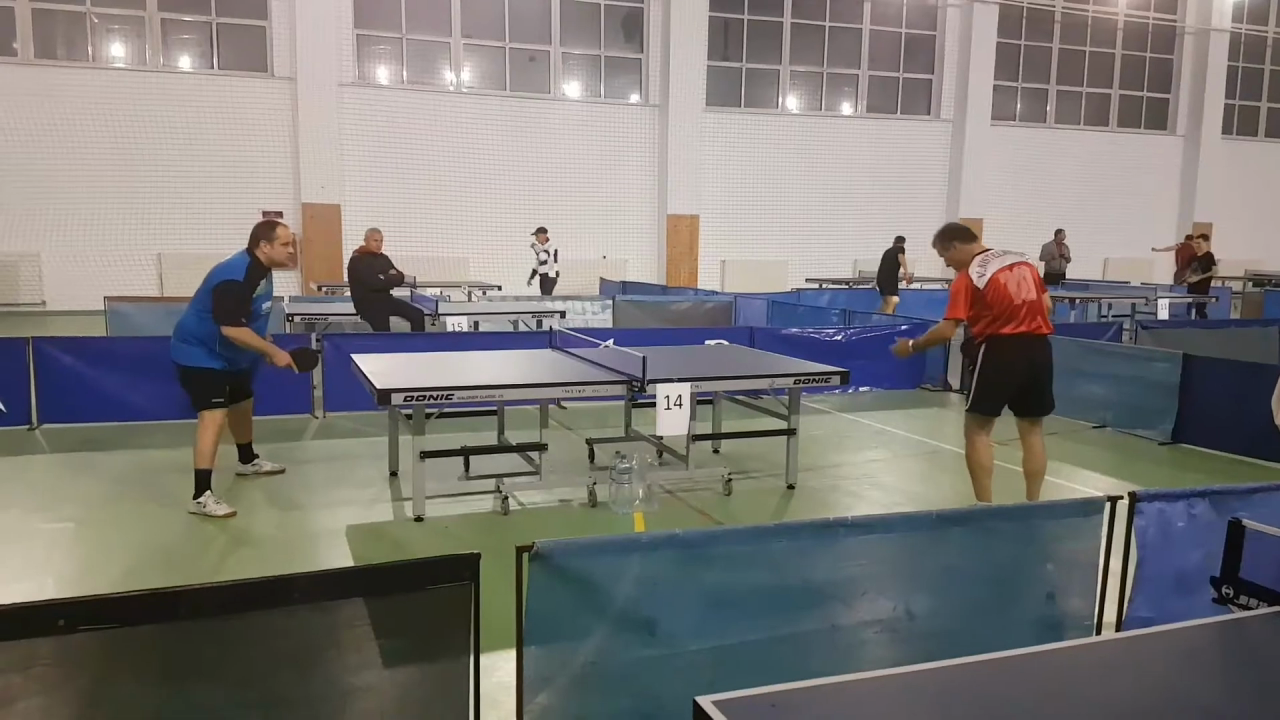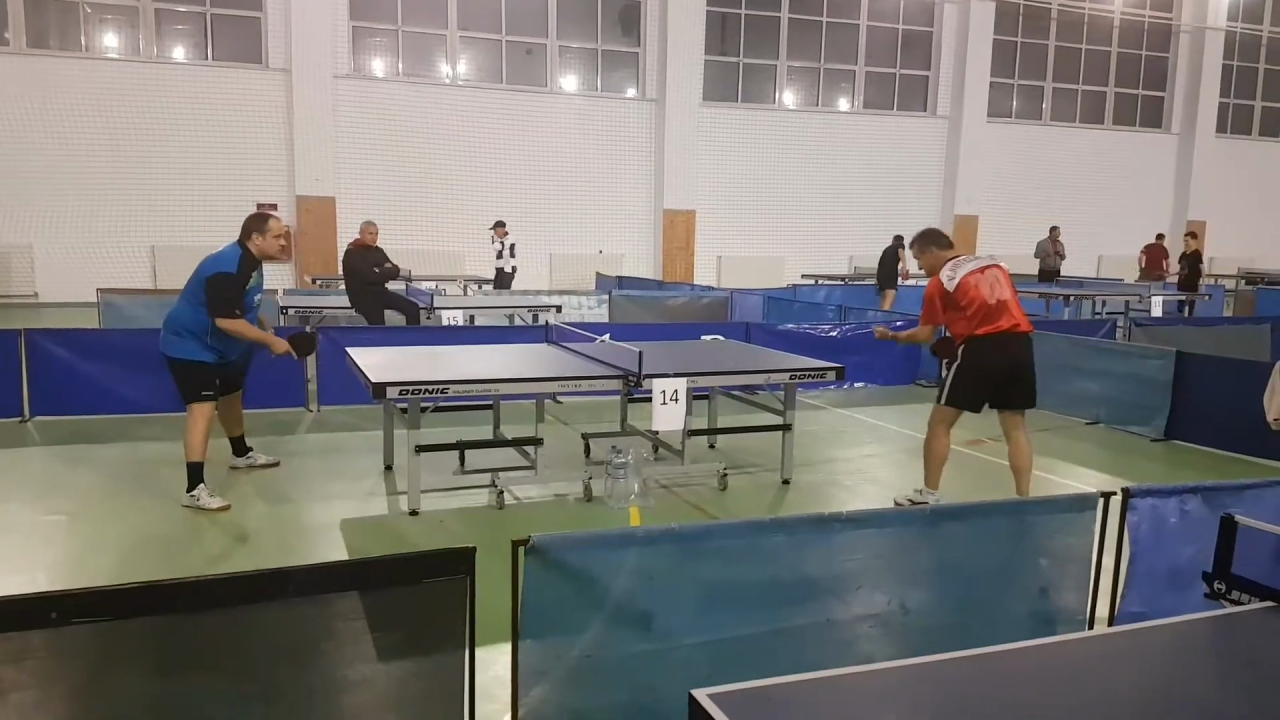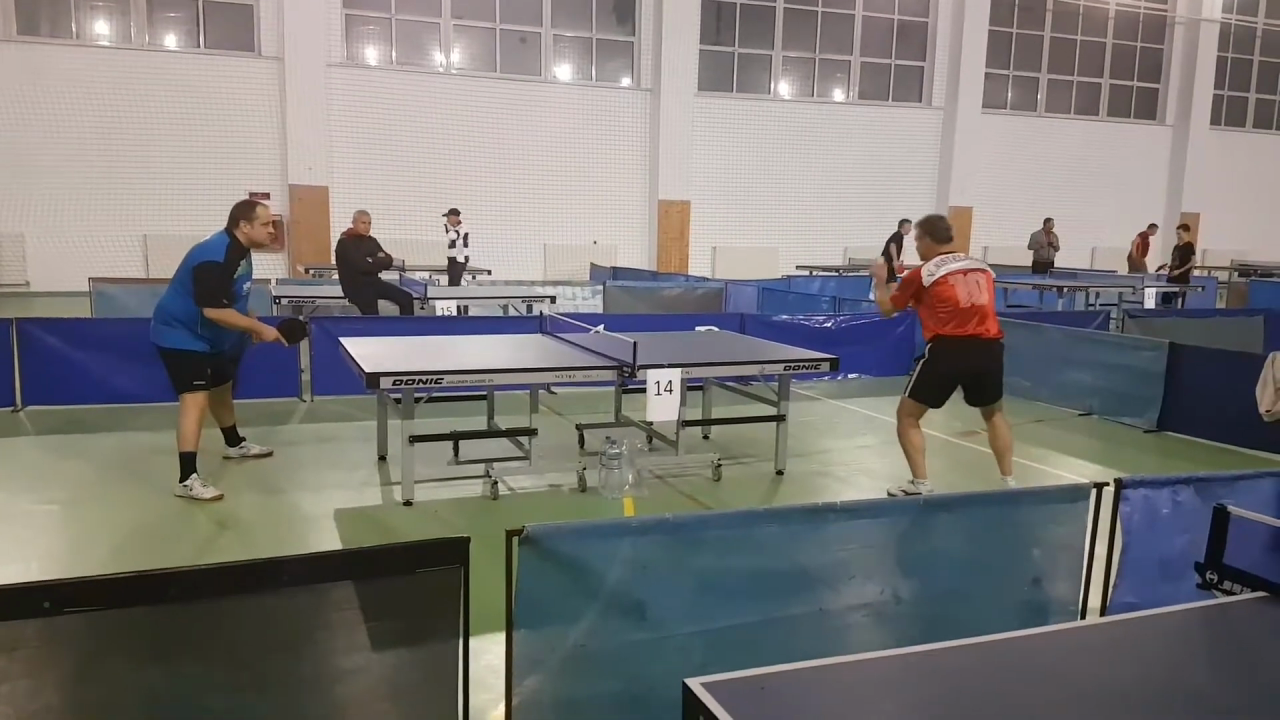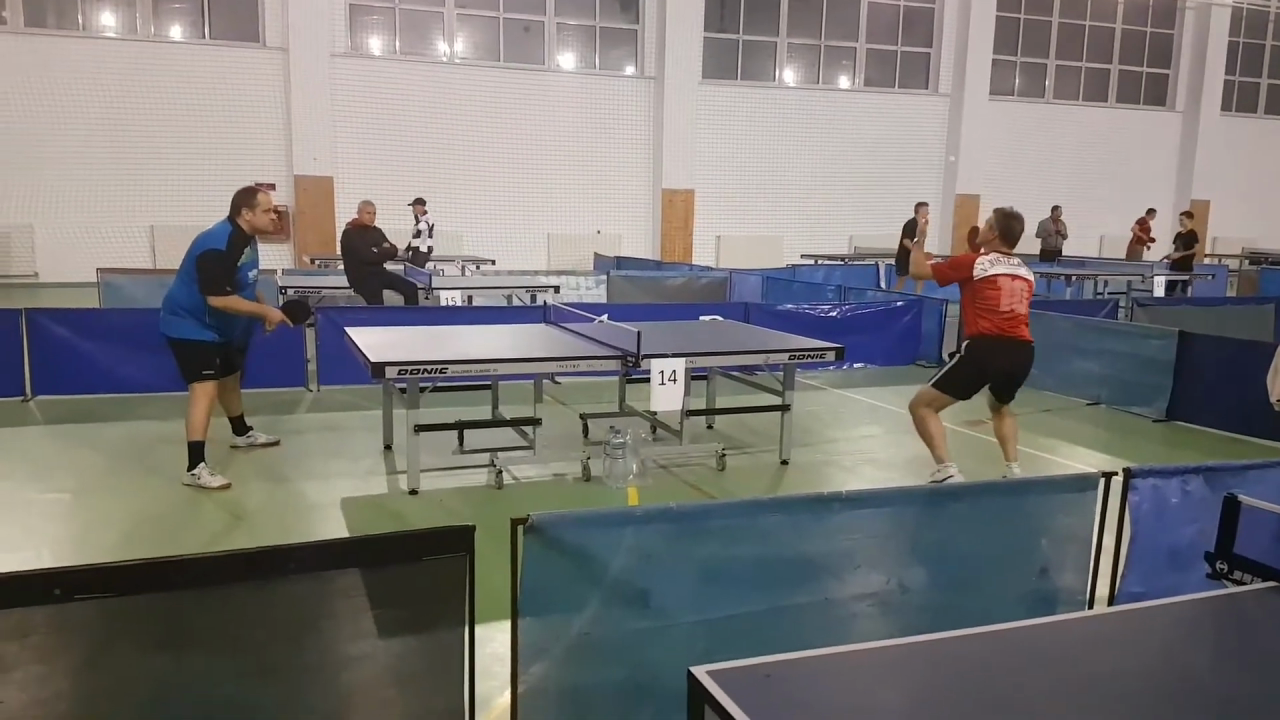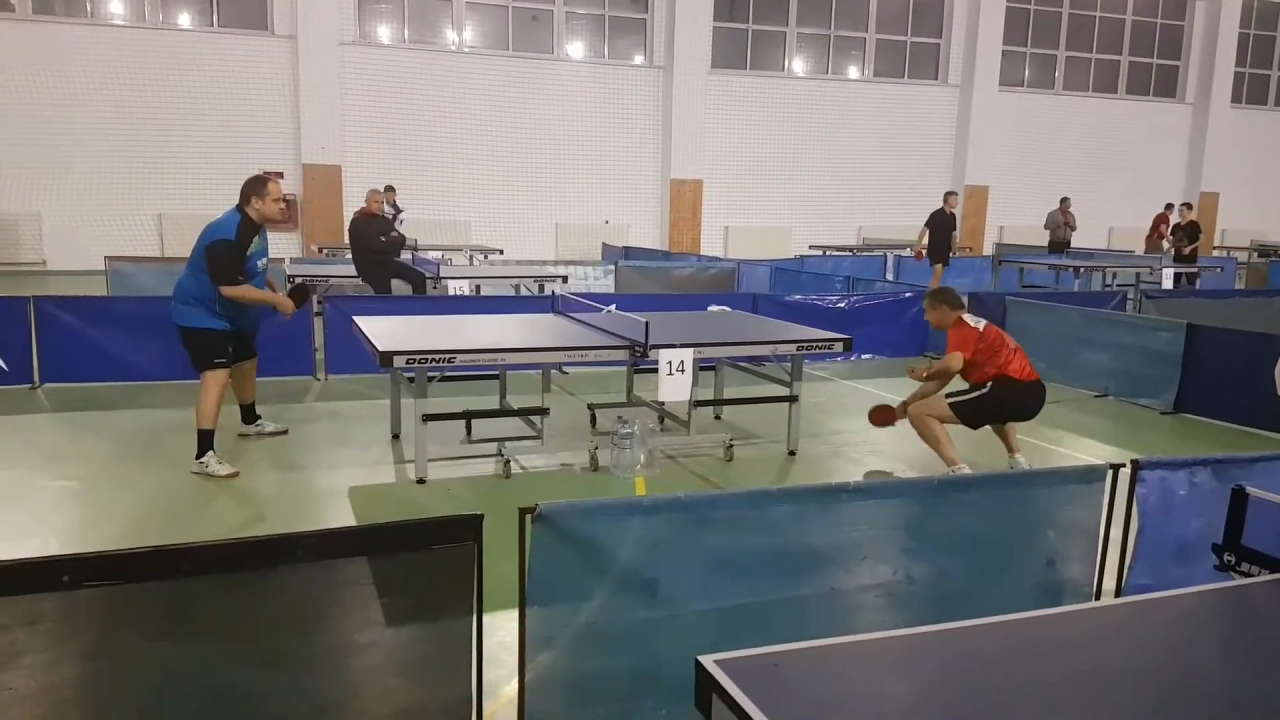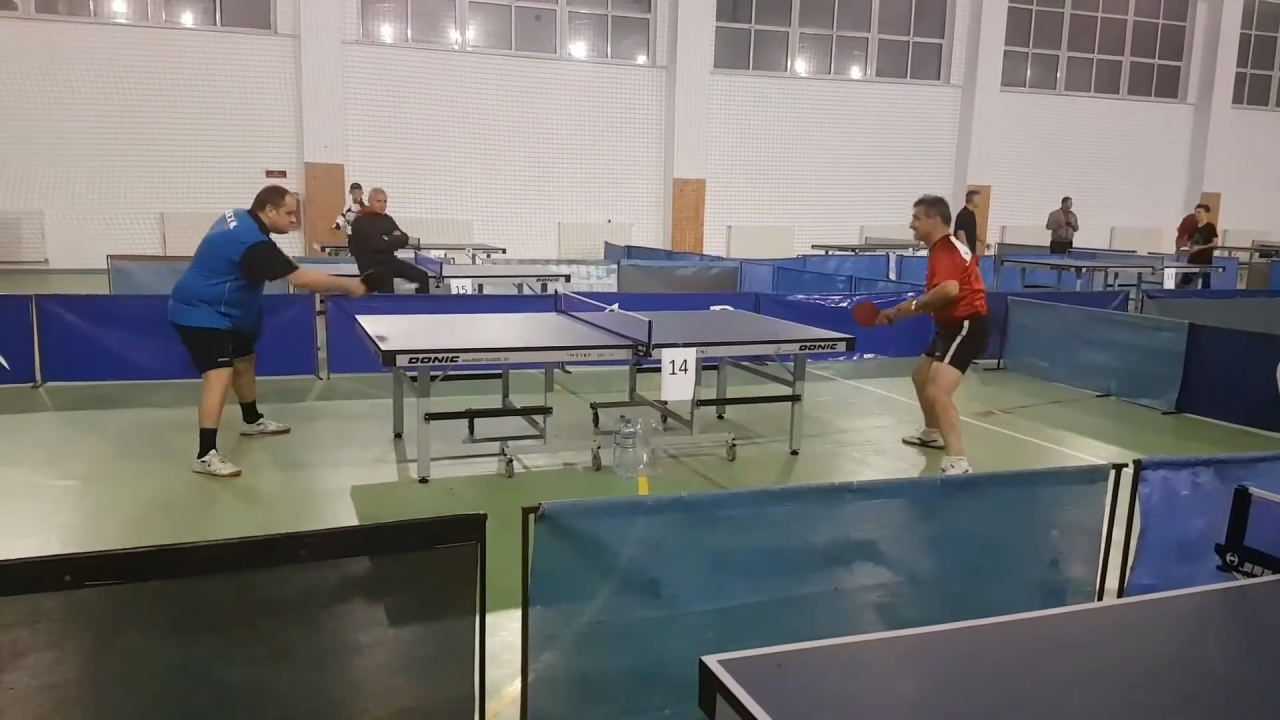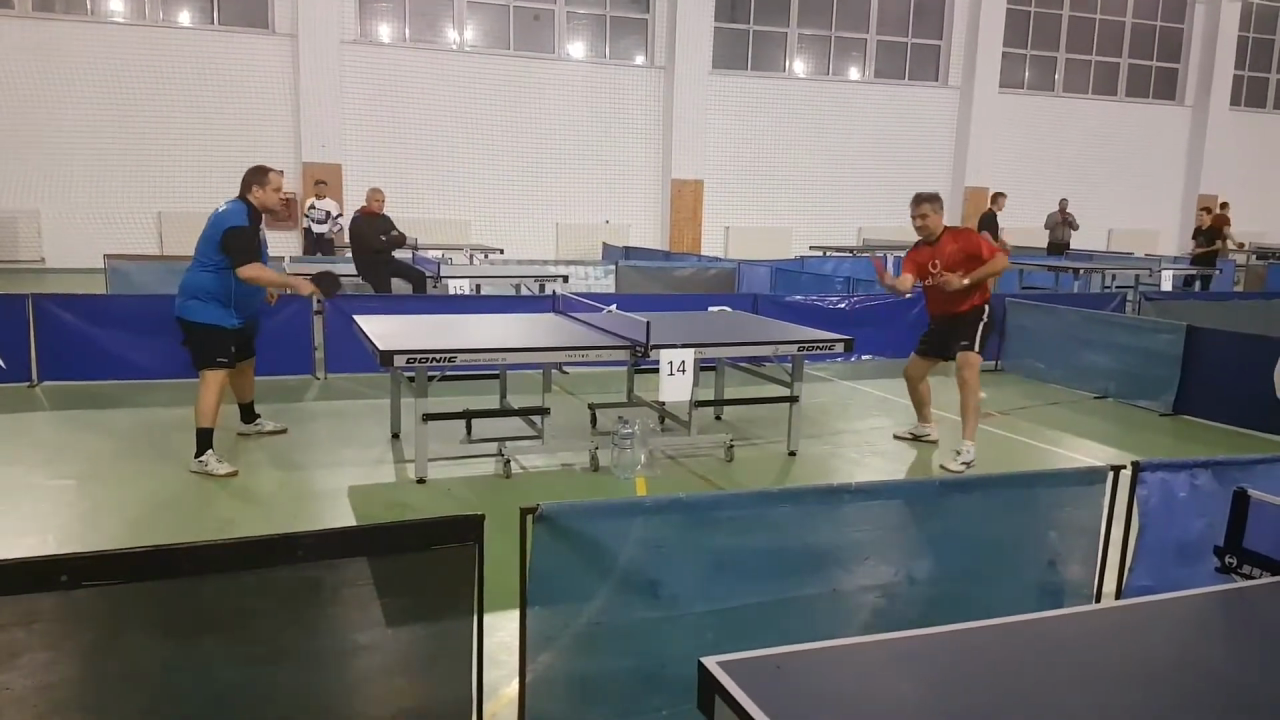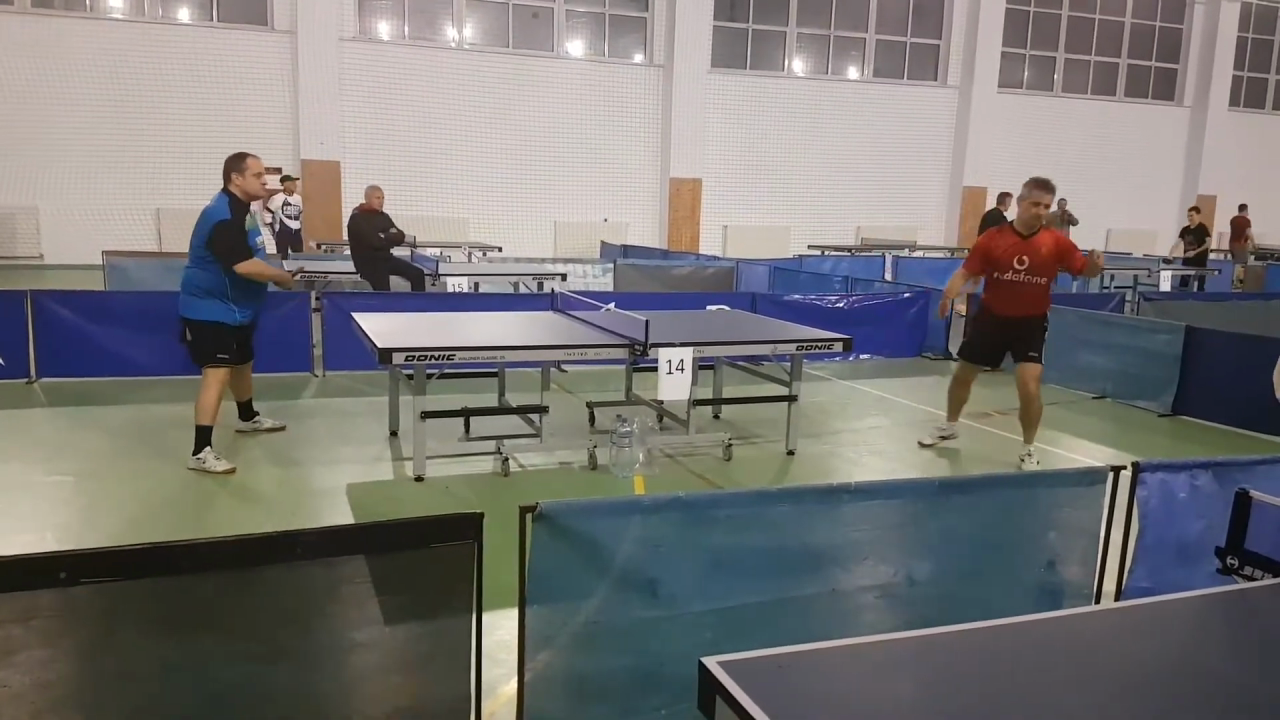
dt=0.5s
person 1, frame 1
left shoulder: (260, 270)
right shoulder: (236, 277)
right elbow: (232, 329)
left wrist: (267, 344)
right wrist: (272, 352)
left hip: (227, 355)
right hip: (199, 353)
left knee: (242, 405)
right knee: (214, 416)
left ankle: (247, 461)
right ankle: (201, 496)
person 1, frame 2
left shoulder: (250, 262)
right shoulder: (228, 268)
right elbow: (227, 321)
left wrist: (265, 329)
right wrist: (270, 341)
left hip: (216, 346)
right hip: (190, 345)
left knee: (232, 396)
right knee: (203, 409)
left ankle: (241, 454)
right ankle: (195, 489)
person 1, frame 3
left shoulder: (239, 250)
right shoulder: (215, 257)
right elbow: (215, 310)
left wrist: (251, 321)
right wrist: (259, 328)
left hip: (208, 337)
right hip: (181, 334)
left knee: (222, 387)
right knee: (195, 399)
left ankle: (234, 444)
right ankle: (187, 479)
person 1, frame 4
left shoulder: (246, 239)
right shoulder: (218, 245)
right elbow: (219, 298)
left wrist: (262, 307)
right wrist: (265, 311)
left hip: (219, 327)
right hip: (191, 325)
left knee: (230, 378)
right knee: (205, 388)
left ankle: (242, 433)
right ankle: (195, 468)
person 1, frame 5
left shoulder: (254, 226)
right shoulder: (228, 235)
right elbow: (232, 288)
left wrist: (275, 291)
right wrist: (276, 300)
left hip: (230, 316)
right hip: (202, 315)
left knee: (245, 364)
right knee: (217, 377)
left ankle: (251, 421)
right ankle: (204, 456)
person 1, frame 6
left shoulder: (240, 218)
right shoulder: (251, 241)
right elbow: (298, 277)
left wrist: (287, 265)
right wrist: (346, 285)
left hip: (217, 311)
right hip: (199, 315)
left knee: (244, 362)
right knee: (219, 377)
left ankle: (252, 420)
right ankle: (206, 455)
person 1, frame 7
left shoulder: (242, 214)
right shoulder: (239, 223)
right elbow: (247, 270)
left wrist: (263, 286)
right wrist: (294, 283)
left hip: (229, 311)
right hip: (208, 311)
left knee: (245, 364)
right knee: (215, 376)
left ankle: (249, 420)
right ankle: (203, 455)
person 1, frame 8
left shoulder: (238, 208)
right shoulder: (223, 216)
right elbow: (244, 265)
left wrist: (272, 275)
right wrist: (282, 276)
left hip: (234, 308)
right hip: (211, 309)
left knee: (242, 364)
right knee: (218, 373)
left ankle: (248, 417)
right ankle: (201, 451)
person 2, frame 1
left shoulder: (969, 278)
right shoulder: (1022, 259)
left elbow: (948, 330)
right elbow: (1046, 306)
left wrist: (913, 346)
left hip: (1000, 352)
right hip: (1038, 349)
left knee: (977, 433)
right knee: (1032, 433)
left ankle: (985, 508)
person 2, frame 2
left shoulder: (940, 282)
right shoulder: (995, 264)
left elbow: (925, 335)
left wrist: (891, 335)
left hip: (980, 351)
right hip: (1018, 346)
left knee: (940, 423)
right knee: (1016, 428)
left ankle: (929, 495)
right ankle: (1023, 500)
person 2, frame 3
left shoulder: (922, 273)
right shoulder: (982, 268)
left elbow: (887, 308)
left wrist: (880, 281)
left hip: (947, 350)
right hip: (988, 349)
left knee: (907, 416)
right knee: (994, 415)
left ankle: (921, 485)
right ankle: (1009, 483)
person 2, frame 4
left shoulder: (973, 263)
right shoulder: (1026, 273)
left elbow: (918, 271)
left wrist: (918, 241)
left hip: (983, 350)
right hip: (1021, 352)
left knee: (921, 406)
right knee: (1000, 408)
left ankle: (947, 471)
right ankle: (1013, 470)
person 2, frame 5
left shoulder: (961, 328)
right shoulder: (974, 326)
left elbow: (952, 366)
right elbow: (944, 377)
left wrist: (924, 373)
right wrist: (907, 402)
left hip: (1008, 391)
left knee: (918, 412)
left ankle: (959, 473)
right ankle: (1017, 460)
person 2, frame 6
left shoulder: (945, 250)
right shoulder: (945, 249)
left elbow: (949, 290)
right elbow: (936, 299)
left wrist: (913, 305)
right wrist: (896, 314)
left hip: (965, 327)
right hip: (955, 326)
left knee: (936, 392)
right knee: (921, 375)
left ankle: (957, 464)
right ankle: (932, 433)
person 2, frame 7
left shoulder: (965, 238)
right shoulder: (915, 253)
left elbow: (1001, 261)
right elbow: (903, 286)
left wrist: (965, 280)
right wrist: (887, 281)
left hip: (971, 315)
right hip: (940, 320)
left knee: (967, 376)
right knee: (912, 372)
left ankle: (967, 448)
right ankle: (925, 427)
person 2, frame 8
left shoulder: (1056, 241)
right shoulder: (992, 238)
left elbow: (1084, 268)
right elbow: (965, 273)
left wrist: (1095, 264)
right wrist: (948, 294)
left hip: (1031, 322)
right hip: (991, 318)
left knee: (1029, 388)
right knee: (963, 376)
left ankle: (1028, 448)
right ankle: (949, 427)
